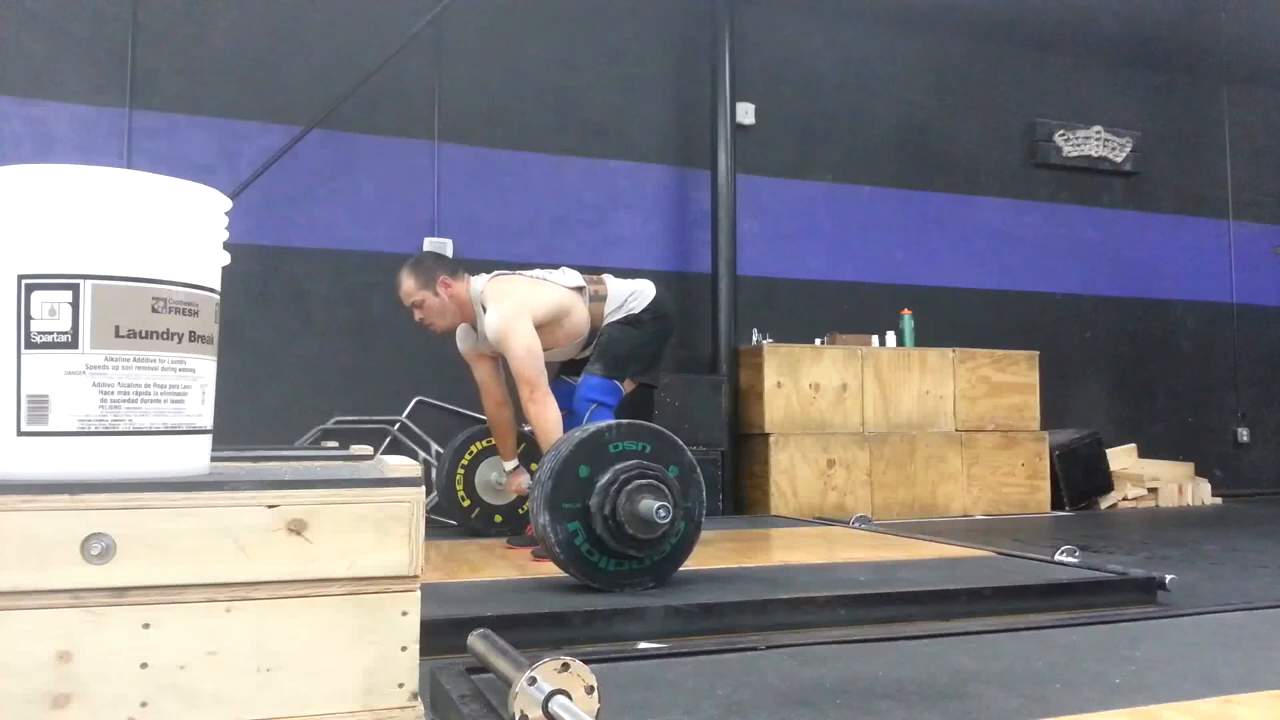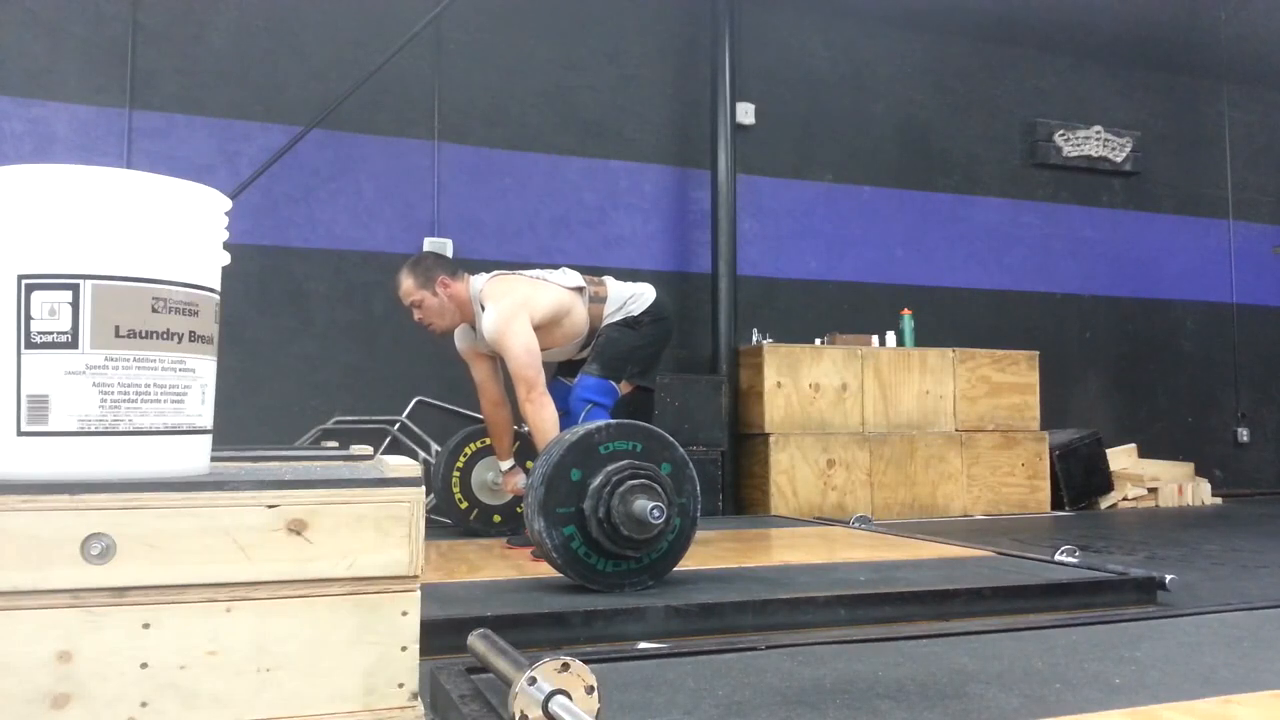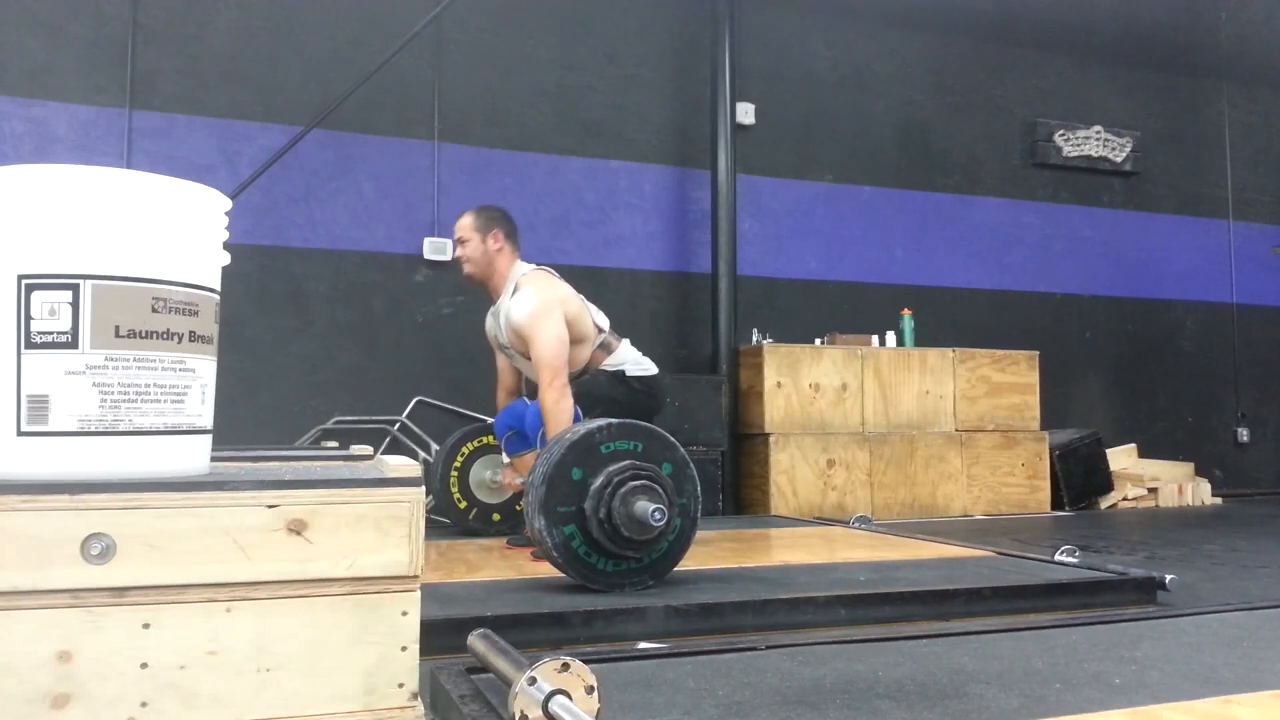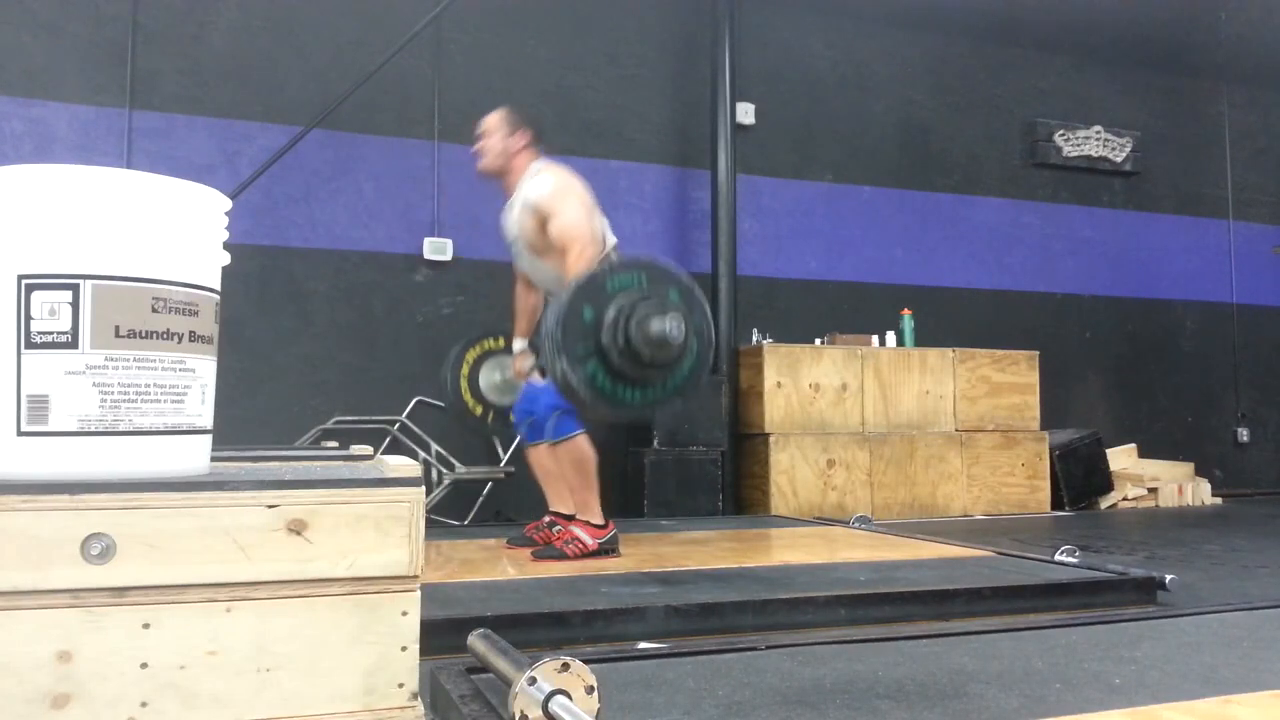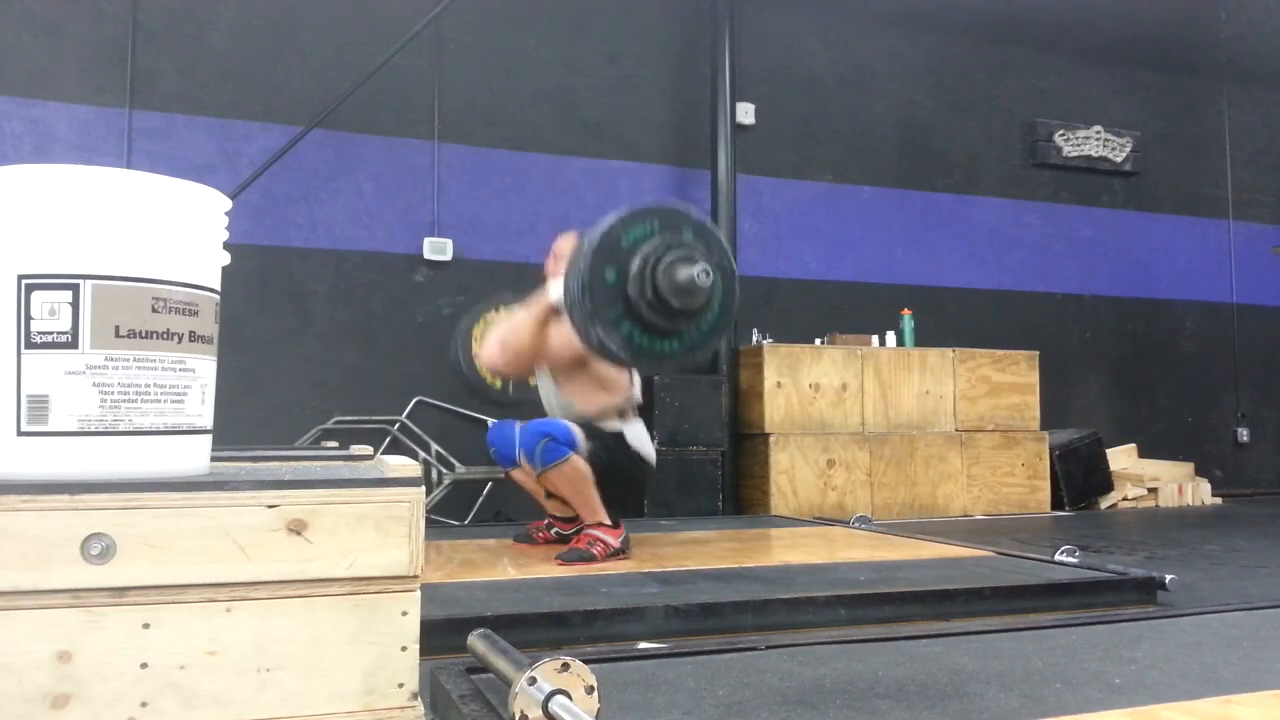
dt=0.7s
person 1, frame 1
left shoulder: (503, 313)
right shoulder: (469, 334)
left elbow: (536, 396)
right elbow: (495, 401)
right wrist: (512, 466)
left hip: (640, 314)
right hip: (605, 326)
left knee: (592, 401)
right knee: (560, 408)
person 1, frame 2
left shoulder: (500, 313)
right shoulder: (468, 333)
left elbow: (533, 397)
right elbow: (492, 401)
right wrist: (508, 466)
left hip: (640, 316)
right hip: (602, 326)
left knee: (589, 401)
right knee: (560, 409)
person 1, frame 3
left shoulder: (533, 299)
right shoulder: (498, 315)
left elbow: (555, 387)
right elbow: (508, 390)
right wrist: (510, 461)
left hip: (633, 383)
right hip: (603, 382)
left knee: (540, 418)
right knee: (510, 421)
person 1, frame 4
left shoulder: (550, 186)
right shoulder: (517, 205)
left elbow: (581, 256)
right elbow: (527, 283)
right wrist: (521, 347)
left knee: (555, 407)
right knee: (531, 408)
left ankle: (595, 530)
right ankle: (561, 518)
person 1, frame 5
right shoulder: (558, 319)
left elbow: (515, 355)
right elbow: (490, 359)
left wrist: (547, 297)
right wrist: (521, 312)
left hip: (622, 454)
right hip: (587, 444)
left knee: (540, 436)
right knee: (501, 435)
left ankle: (605, 530)
right ankle: (567, 519)
